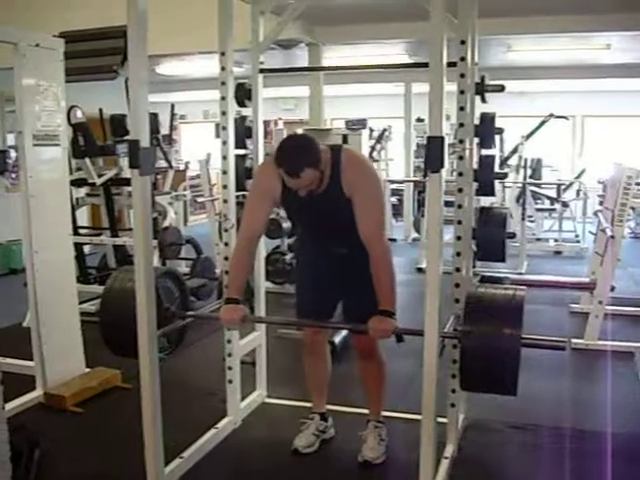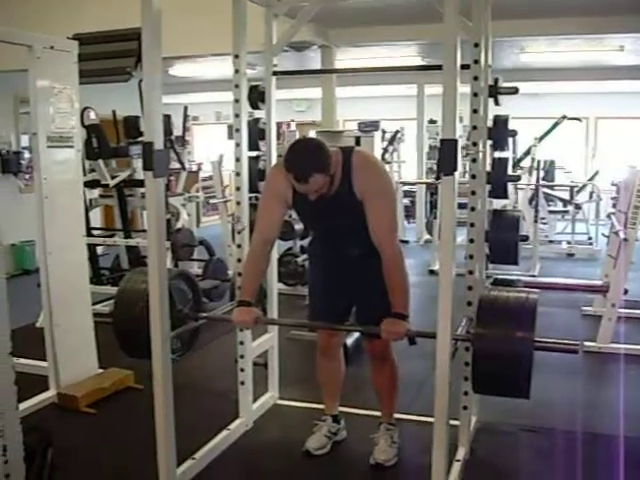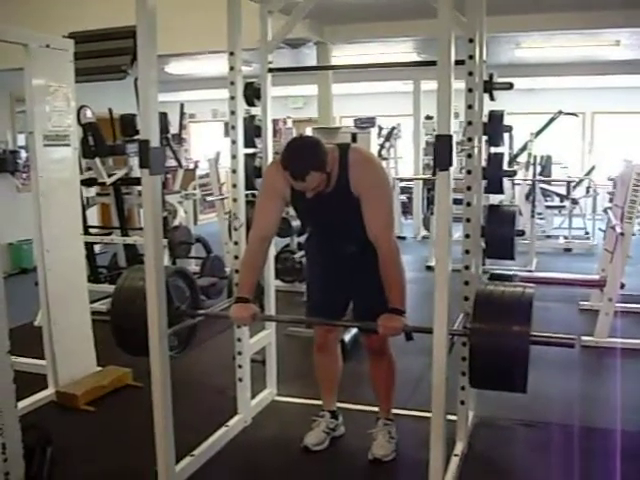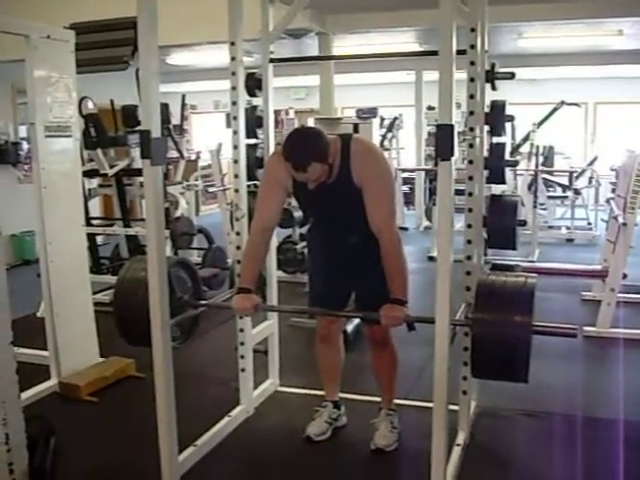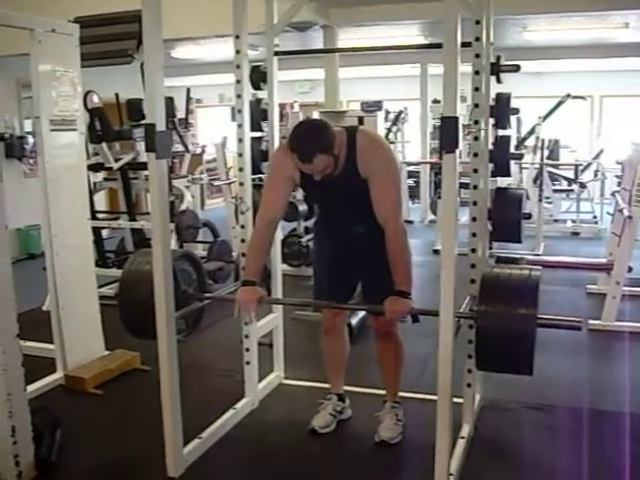
dt=1s
person 1, frame 1
left shoulder: (355, 170)
right shoulder: (268, 176)
left elbow: (376, 243)
right elbow: (248, 237)
left wrist: (386, 311)
right wrist: (233, 299)
left hip: (358, 255)
right hip: (313, 253)
left knee: (366, 342)
right knee: (312, 337)
left ankle: (375, 425)
right ankle: (320, 418)
person 1, frame 2
left shoulder: (367, 172)
right shoulder: (279, 179)
left elbow: (388, 246)
right elbow: (262, 240)
left wrist: (399, 314)
right wrist: (245, 301)
left hip: (371, 258)
right hip: (326, 256)
left knee: (378, 346)
right knee: (326, 341)
left ankle: (388, 428)
right ankle: (332, 421)
person 1, frame 3
left shoulder: (363, 168)
right shoulder: (276, 175)
left elbow: (385, 241)
right elbow: (260, 237)
left wrist: (396, 309)
right wrist: (243, 298)
left hip: (369, 254)
right hip: (324, 253)
left knee: (376, 342)
right knee: (323, 337)
left ankle: (385, 423)
right ankle: (330, 416)
person 1, frame 4
left shoulder: (365, 159)
right shoulder: (278, 166)
left elbow: (386, 232)
right elbow: (262, 227)
left wrist: (398, 300)
right wrist: (245, 288)
left hip: (371, 244)
right hip: (326, 243)
left knee: (379, 332)
right knee: (326, 327)
left ankle: (388, 413)
right ankle: (332, 406)
person 1, frame 5
left shoulder: (371, 150)
right shoulder: (285, 158)
left elbow: (392, 223)
right elbow: (267, 219)
left wrist: (402, 292)
right wrist: (250, 281)
left hip: (377, 236)
right hip: (332, 235)
left knee: (385, 323)
right knee: (331, 319)
left ankle: (392, 406)
right ankle: (337, 399)
